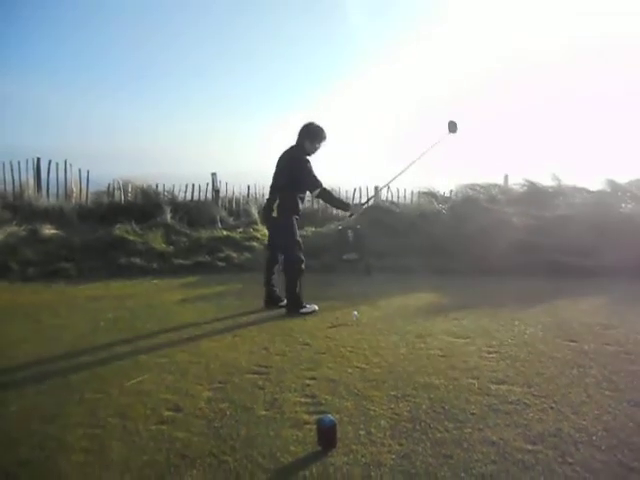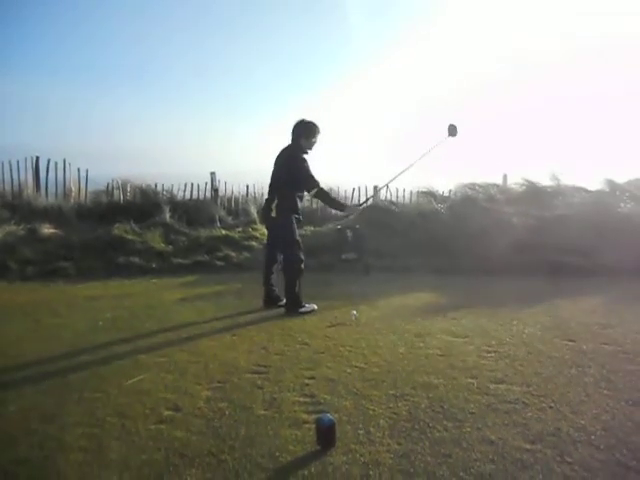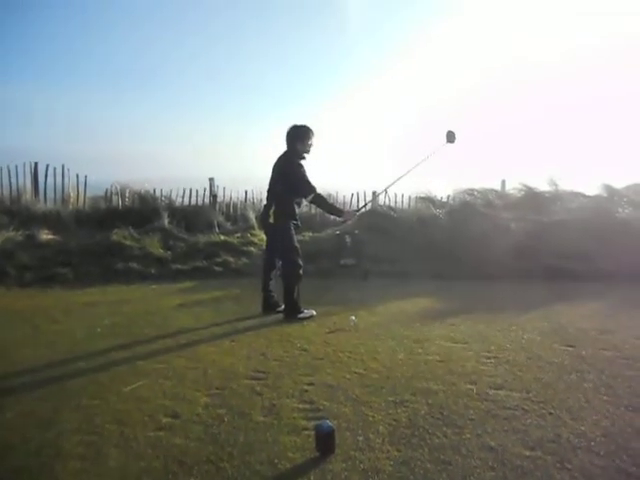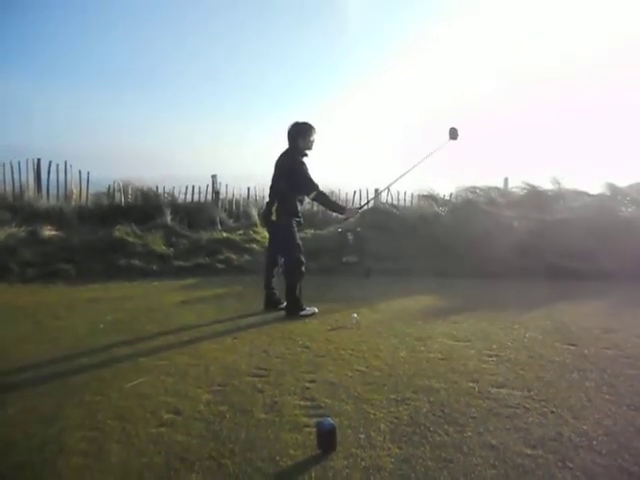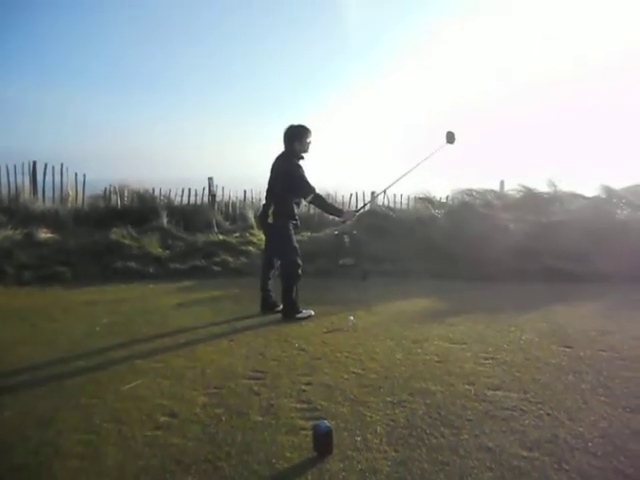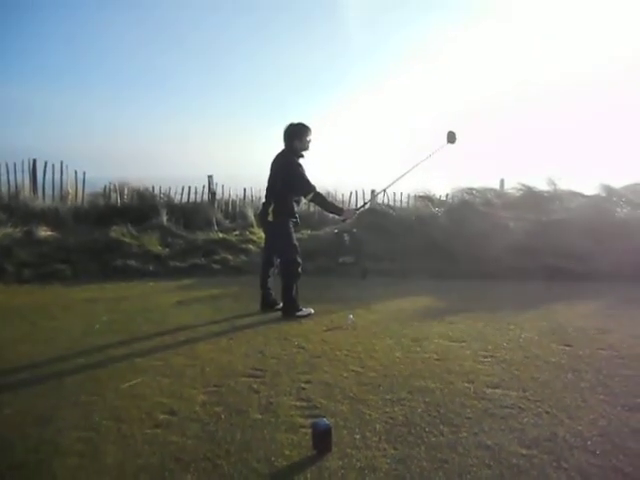
dt=0.2s
person 1, frame 1
left shoulder: (291, 155)
right shoulder: (299, 160)
right elbow: (319, 191)
right wrist: (347, 207)
left hip: (275, 212)
right hip: (283, 214)
left knee: (274, 255)
right knee: (295, 258)
left ankle: (272, 298)
right ankle: (295, 304)
person 1, frame 2
left shoulder: (288, 154)
right shoulder: (296, 159)
right elbow: (316, 190)
right wrist: (343, 207)
left hip: (274, 211)
right hip: (282, 213)
left knee: (273, 254)
right knee: (294, 257)
left ankle: (271, 297)
right ankle: (294, 303)
person 1, frame 3
left shoulder: (286, 160)
right shoulder: (292, 165)
right elbow: (313, 196)
right wrist: (340, 213)
left hip: (274, 218)
right hip: (280, 220)
left knee: (272, 261)
right knee: (293, 263)
left ankle: (270, 303)
right ankle: (292, 309)
person 1, frame 4
left shoulder: (288, 158)
right shoulder: (294, 162)
right elbow: (315, 193)
right wrist: (343, 210)
left hip: (276, 215)
right hip: (282, 217)
left knee: (274, 258)
right knee: (295, 260)
left ankle: (272, 300)
right ankle: (294, 306)
person 1, frame 5
left shoulder: (284, 160)
right shoulder: (291, 165)
right elbow: (312, 196)
right wrist: (340, 213)
left hip: (273, 217)
right hip: (279, 220)
left knee: (271, 260)
right knee: (292, 263)
left ankle: (268, 303)
right ankle: (291, 309)
person 1, frame 6
left shoulder: (284, 158)
right shoulder: (291, 164)
right elbow: (312, 194)
right wrist: (340, 212)
left hip: (273, 216)
right hip: (279, 218)
left knee: (270, 259)
right knee: (292, 261)
left ankle: (268, 301)
right ankle: (291, 307)
